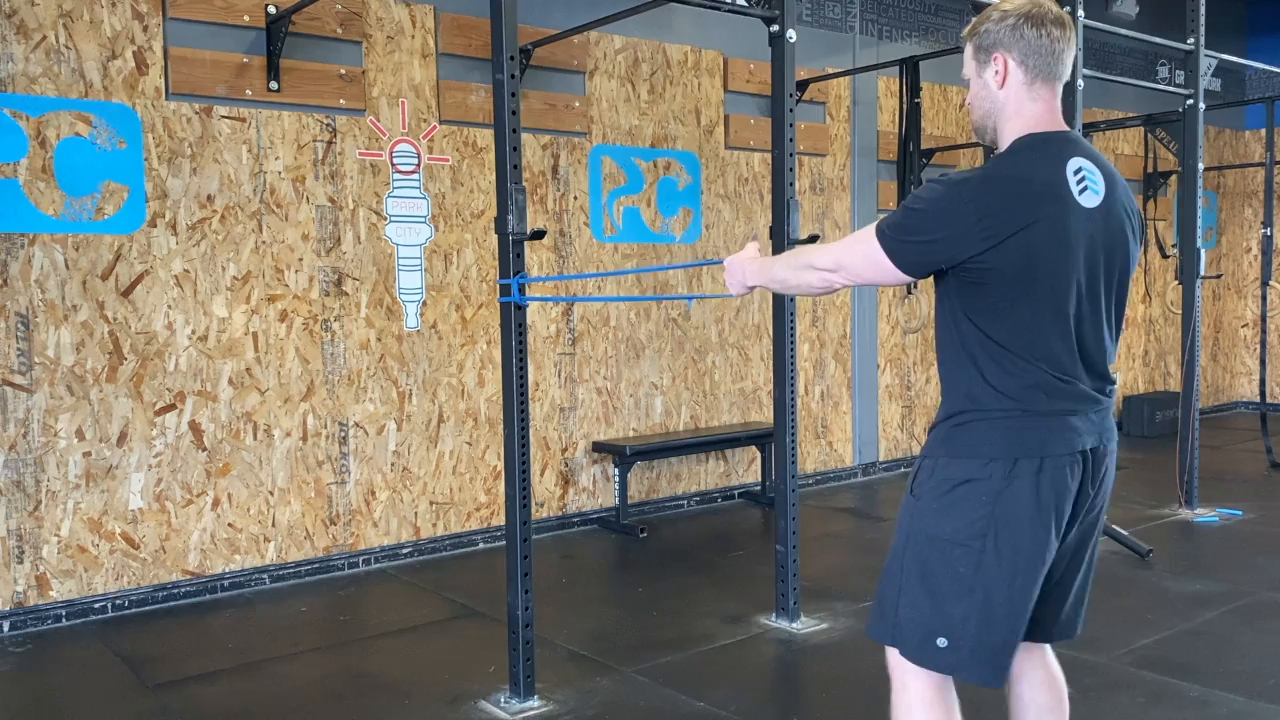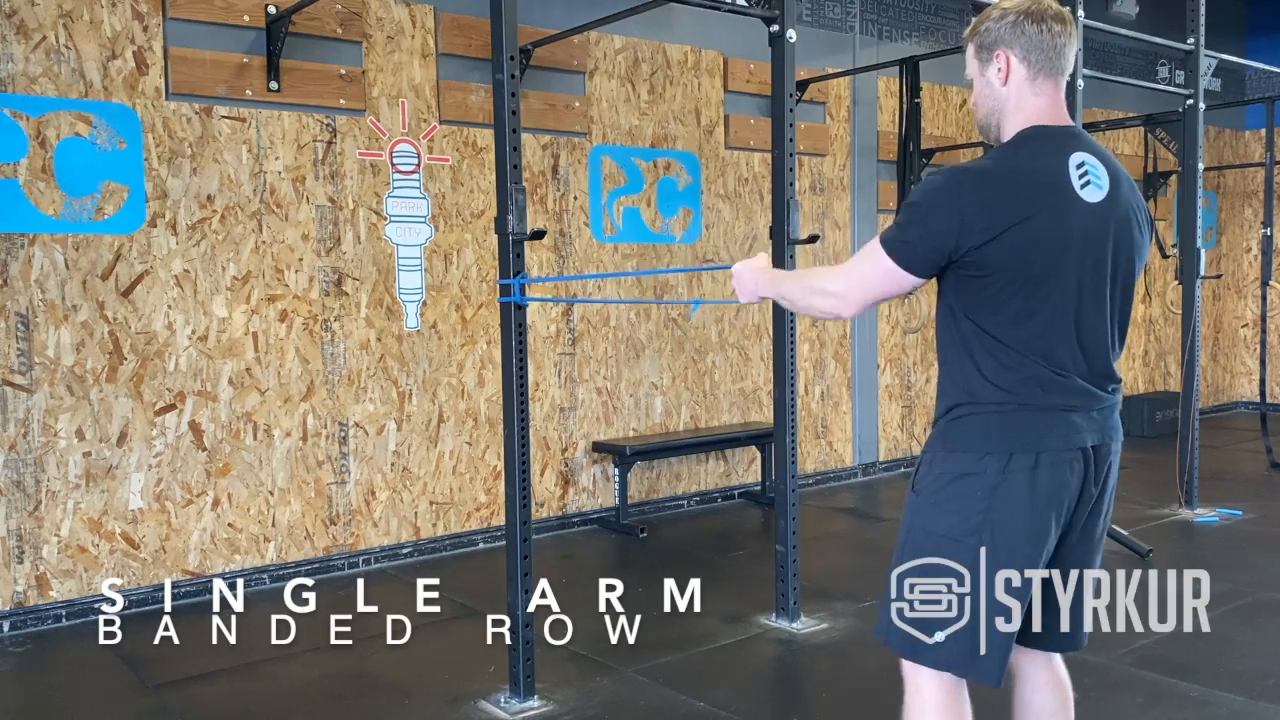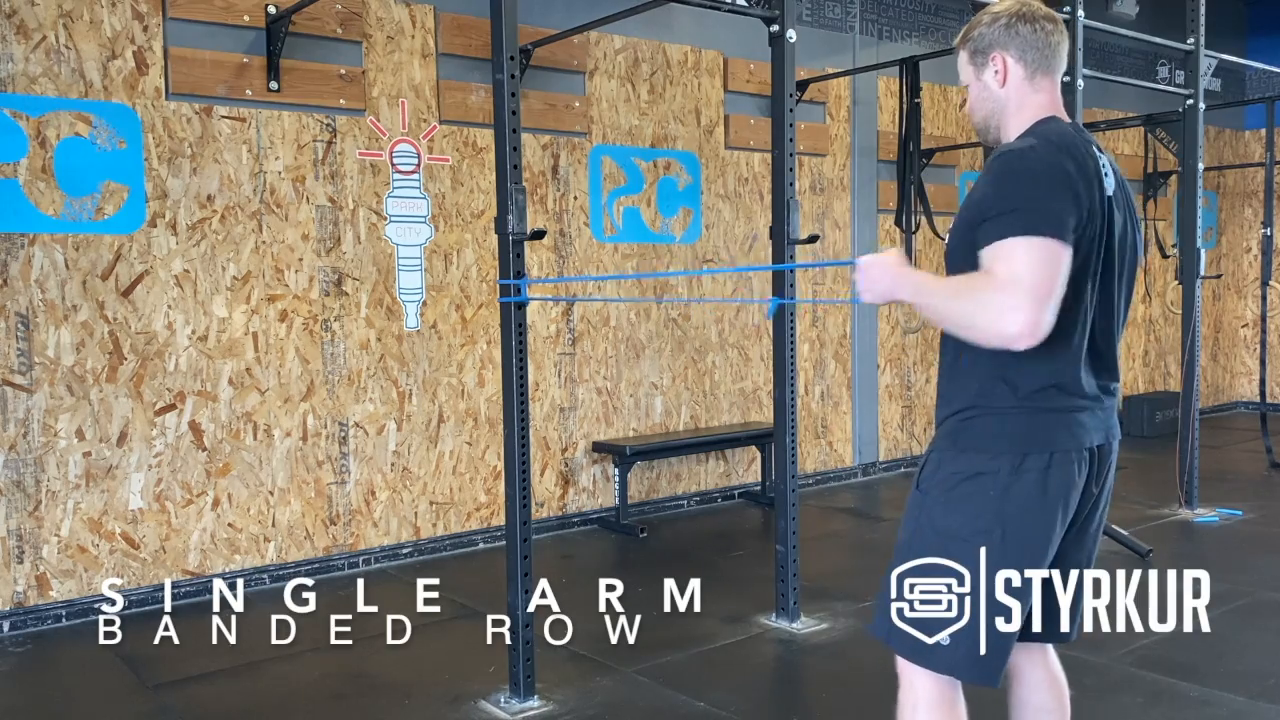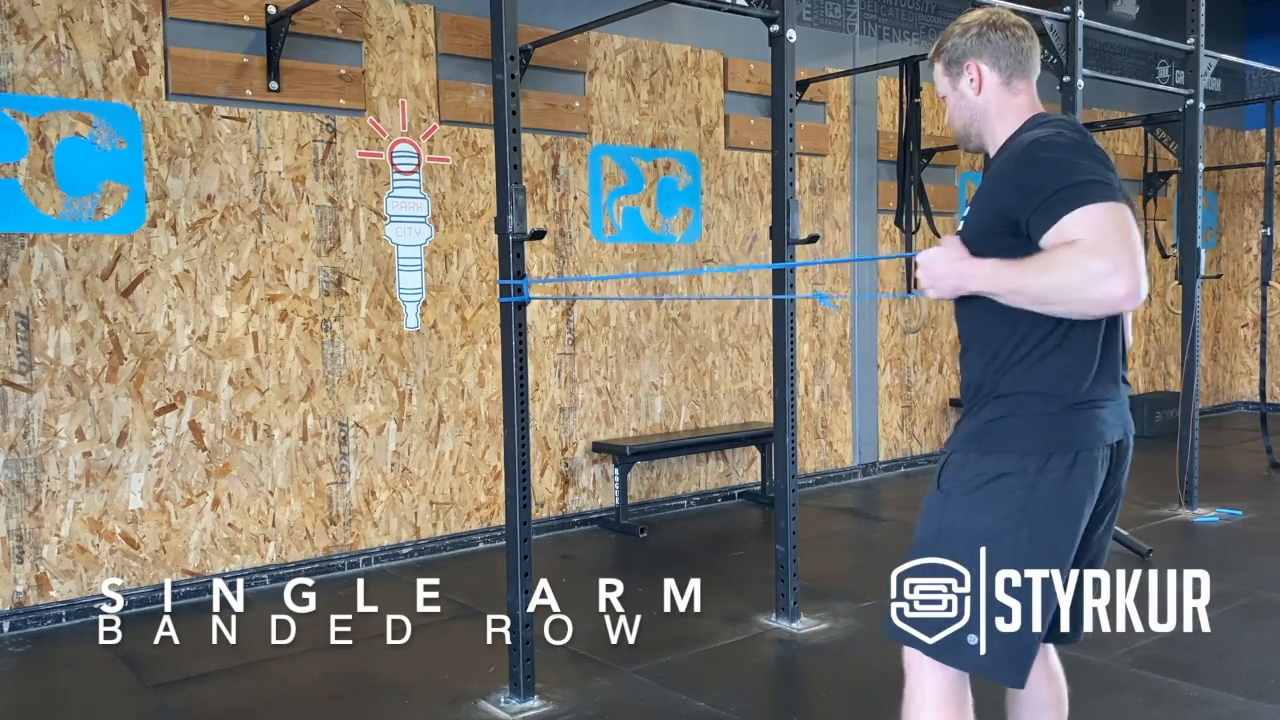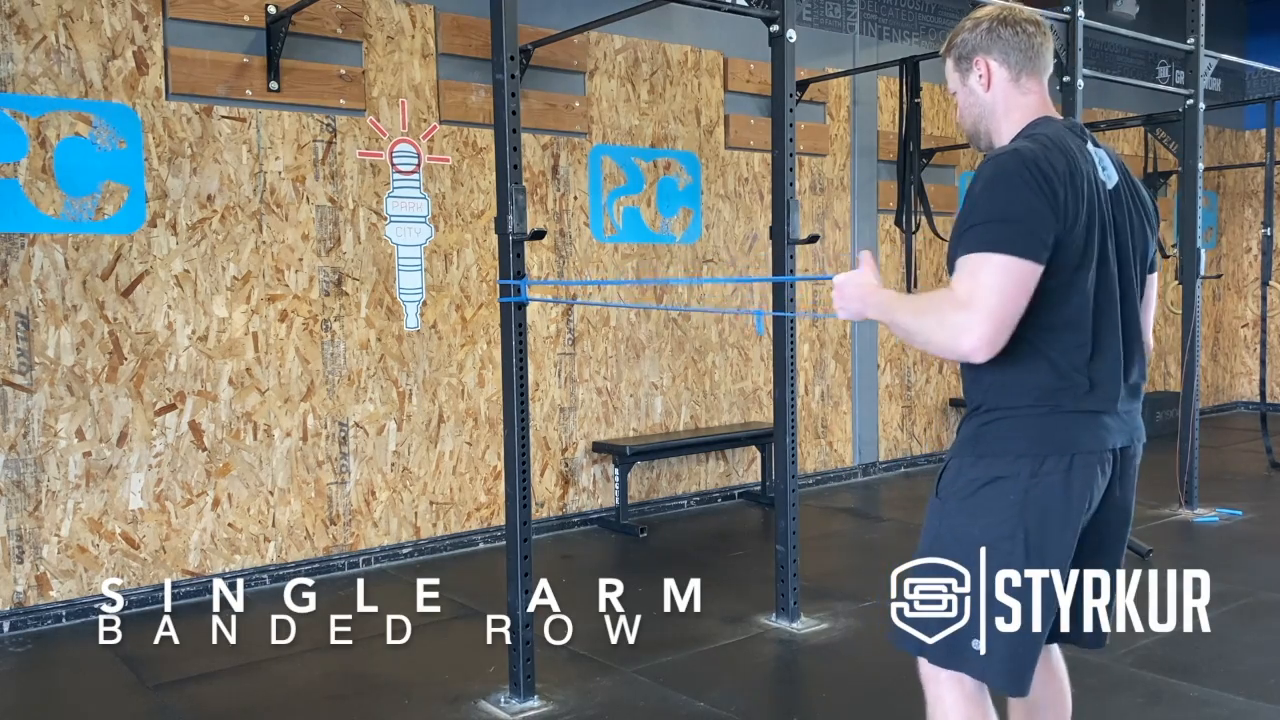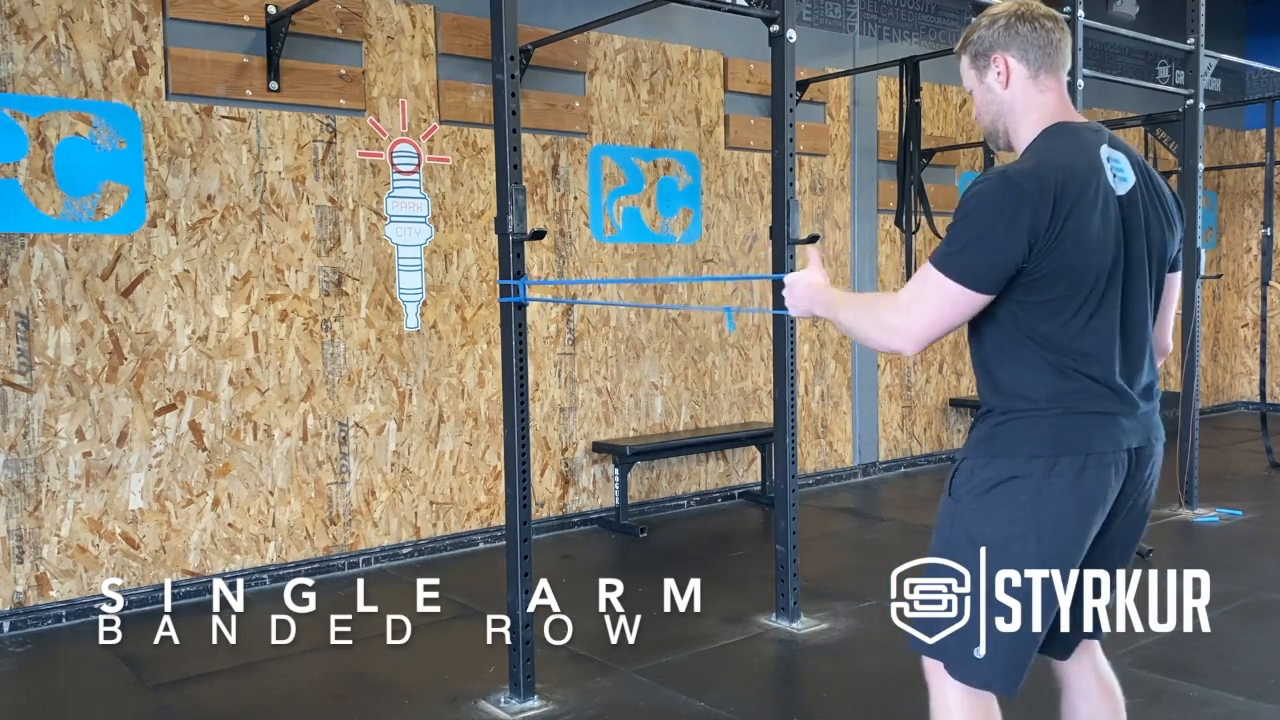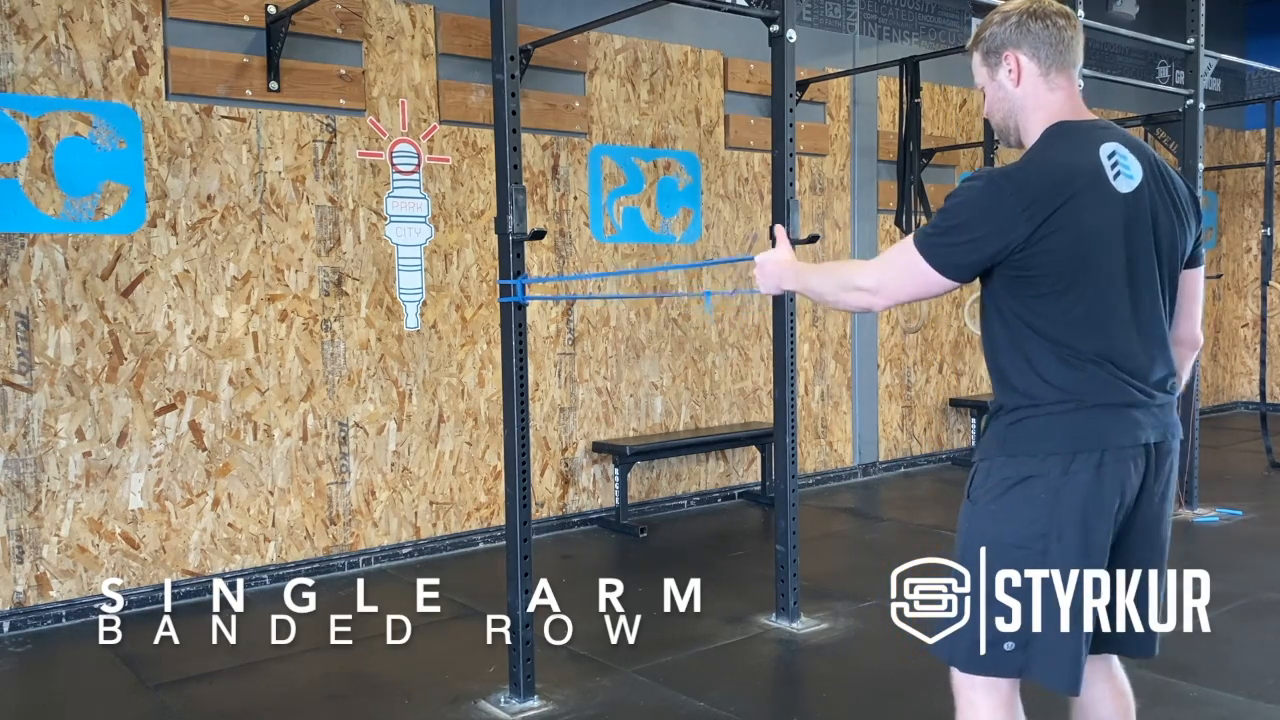
dt=0.3s
person 1, frame 1
left shoulder: (976, 199)
right shoulder: (1116, 192)
left elbow: (832, 267)
left wrist: (751, 270)
left hip: (995, 459)
right hip: (1083, 449)
left knee: (916, 659)
right knee: (1024, 640)
person 1, frame 2
left shoulder: (971, 190)
right shoulder: (1123, 189)
left elbow: (845, 293)
left wrist: (764, 280)
left hip: (995, 455)
right hip: (1090, 448)
left knee: (931, 662)
right knee: (1032, 644)
person 1, frame 3
left shoulder: (1034, 163)
right shoulder: (1098, 172)
left elbow: (1014, 320)
left wrist: (907, 282)
left hip: (1002, 450)
right hip: (1081, 442)
left knee: (924, 656)
right knee: (1024, 640)
person 1, frame 4
left shoulder: (1045, 155)
right shoulder: (1046, 161)
left elbow: (1118, 279)
right elbow: (1116, 327)
left wrist: (971, 272)
left hip: (1021, 448)
right hip: (1085, 440)
left knee: (933, 653)
right knee: (1026, 642)
person 1, frame 5
left shoulder: (1018, 172)
right shoulder: (1117, 177)
left elbow: (972, 331)
right elbow: (1139, 335)
left wrist: (874, 299)
left hip: (1021, 455)
right hip: (1112, 444)
right knee: (1027, 643)
person 1, frame 6
left shoulder: (1017, 189)
right shoulder: (1146, 181)
left elbow: (906, 329)
right elbow: (1158, 339)
left wrist: (819, 297)
left hip: (1033, 459)
right hip: (1130, 450)
right knee: (1072, 642)
person 1, frame 7
left shoulder: (1014, 192)
right shoulder: (1164, 180)
left elbow: (876, 288)
right elbow: (1187, 337)
left wrist: (788, 273)
left hip: (1050, 458)
right hip: (1148, 449)
right knee: (1094, 653)
